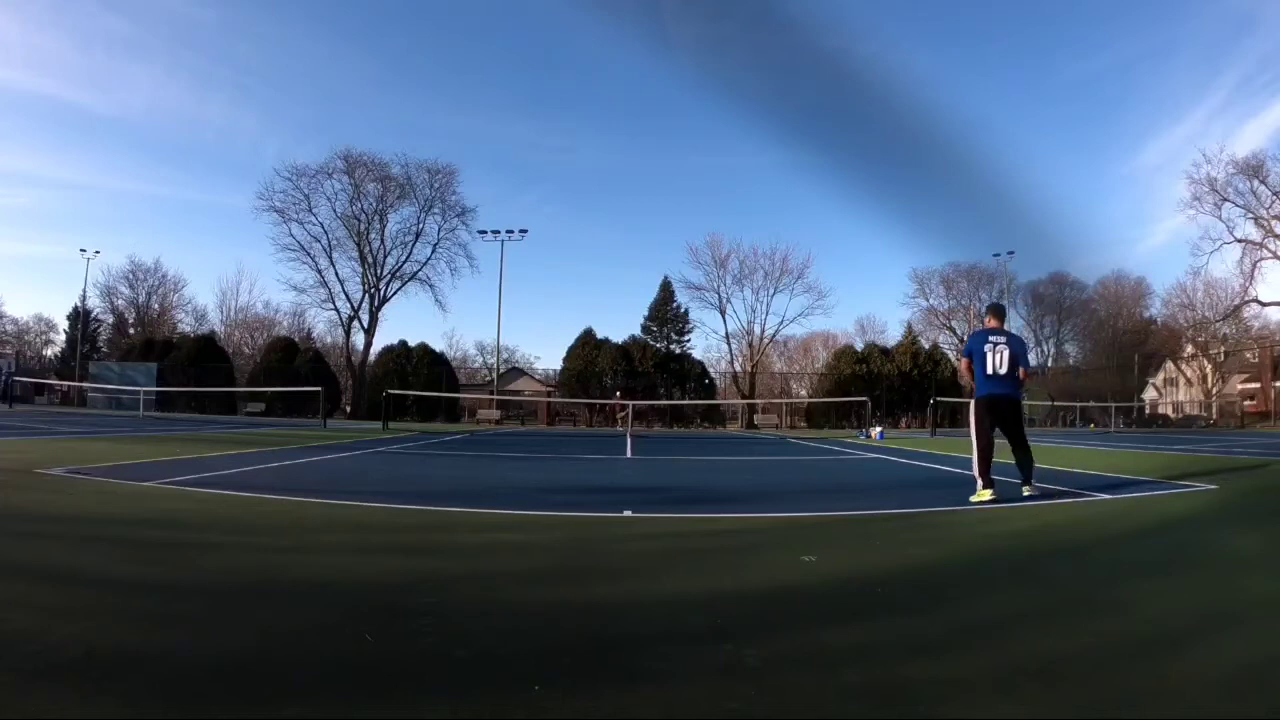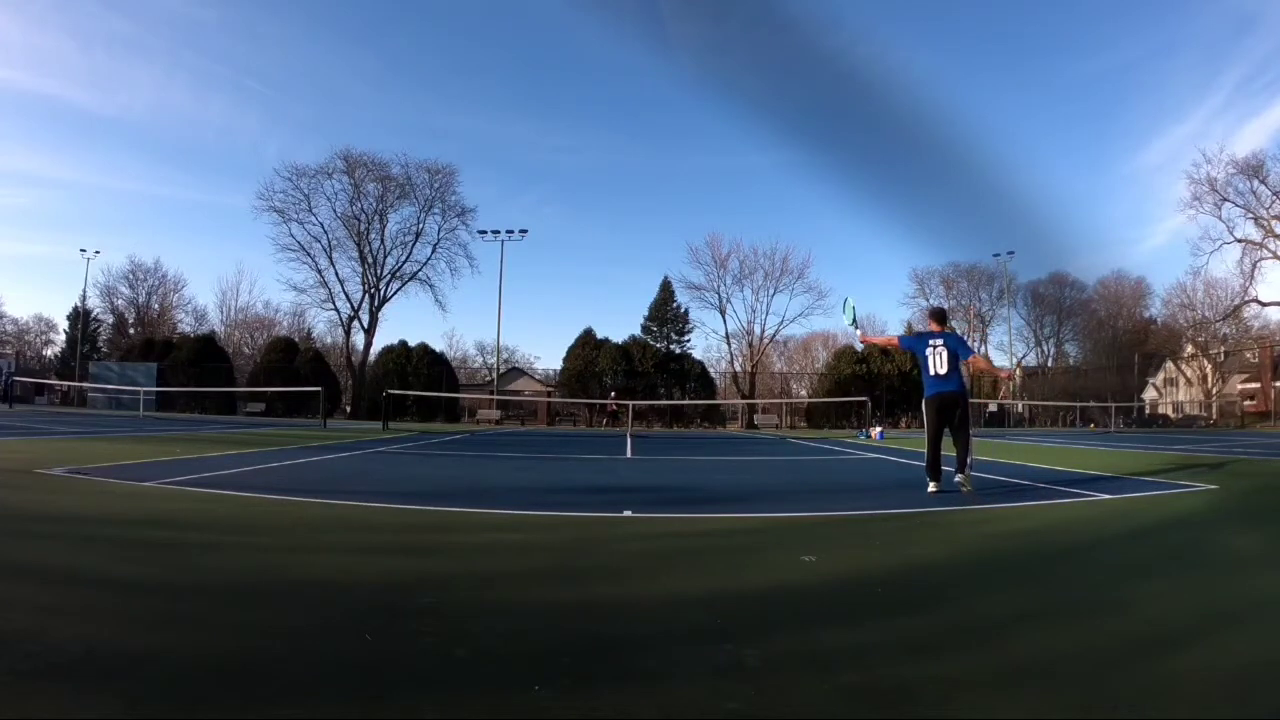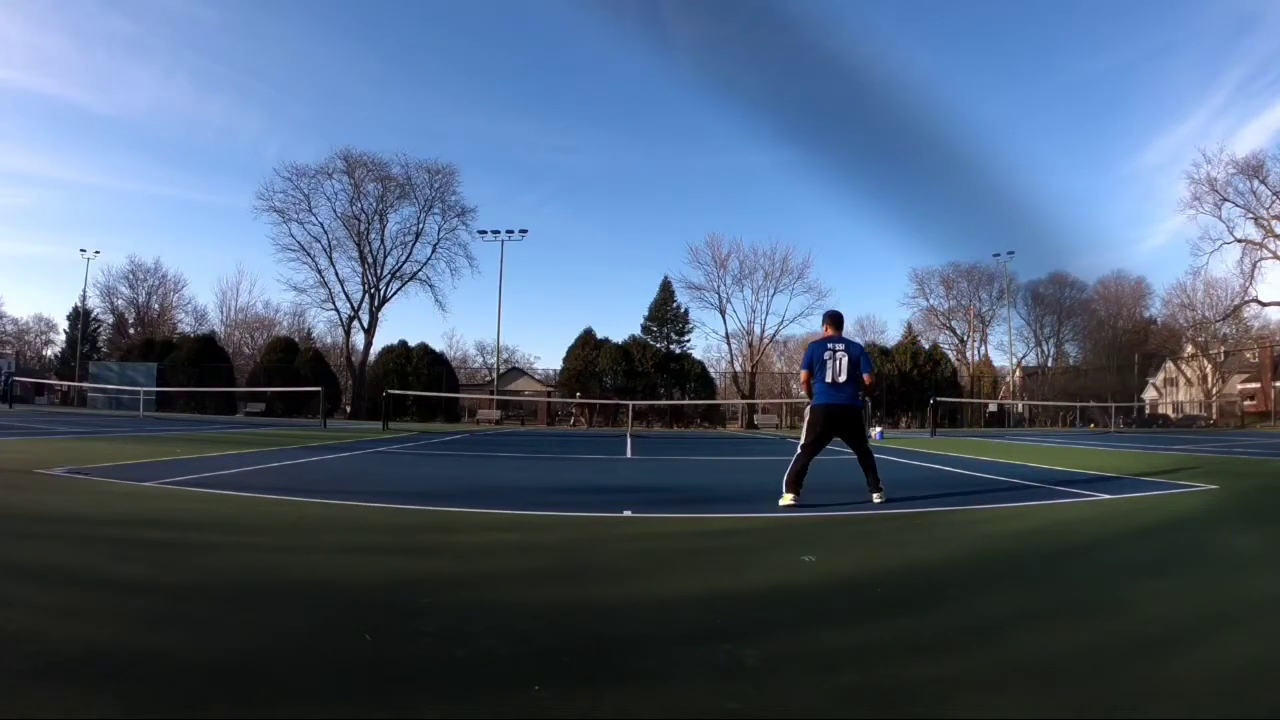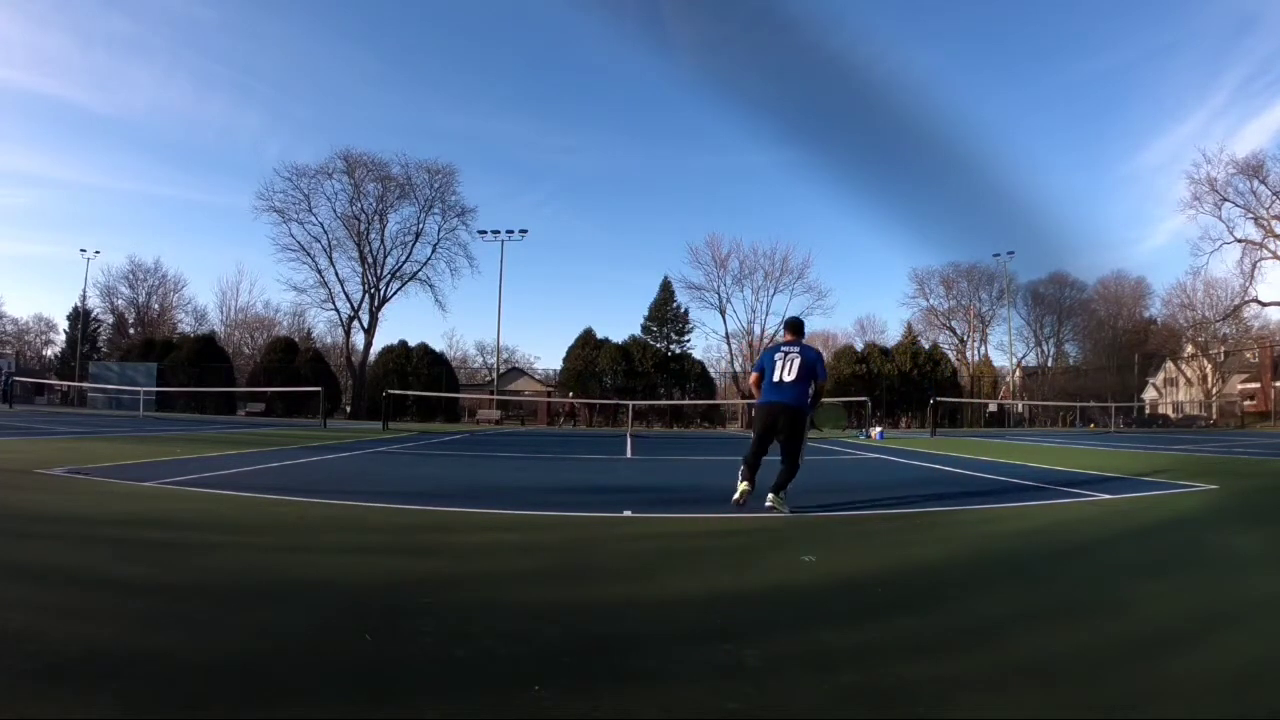
dt=1s
person 1, frame 1
left shoulder: (976, 337)
right shoulder: (1017, 341)
left elbow: (965, 367)
right elbow: (1023, 374)
left hip: (984, 398)
right hip: (1011, 399)
left knee: (982, 444)
right knee: (1019, 442)
left ankle: (985, 488)
right ankle: (1028, 484)
person 1, frame 2
left shoulder: (919, 339)
right shoulder: (955, 339)
left elbow: (892, 341)
right elbow: (974, 360)
left wrist: (867, 339)
right wrist: (999, 372)
left hip: (932, 397)
right hip: (956, 395)
left knee: (933, 441)
right knee: (962, 438)
left ankle: (933, 481)
right ankle: (962, 474)
person 1, frame 3
left shoulder: (814, 347)
right shoulder: (857, 348)
left elbow: (804, 379)
right elbow: (868, 380)
left wrist: (812, 398)
left hip: (822, 407)
right hip: (850, 408)
left knee: (805, 451)
right knee: (863, 450)
left ankle: (790, 493)
right ankle: (876, 491)
person 1, frame 4
left shoulder: (770, 351)
right shoulder: (813, 354)
left elbow: (753, 381)
right elbow: (821, 387)
right wrist: (810, 407)
left hip: (766, 406)
right hip: (795, 410)
left knee: (756, 449)
right knee: (791, 459)
left ankle: (745, 484)
right ankle: (776, 495)
